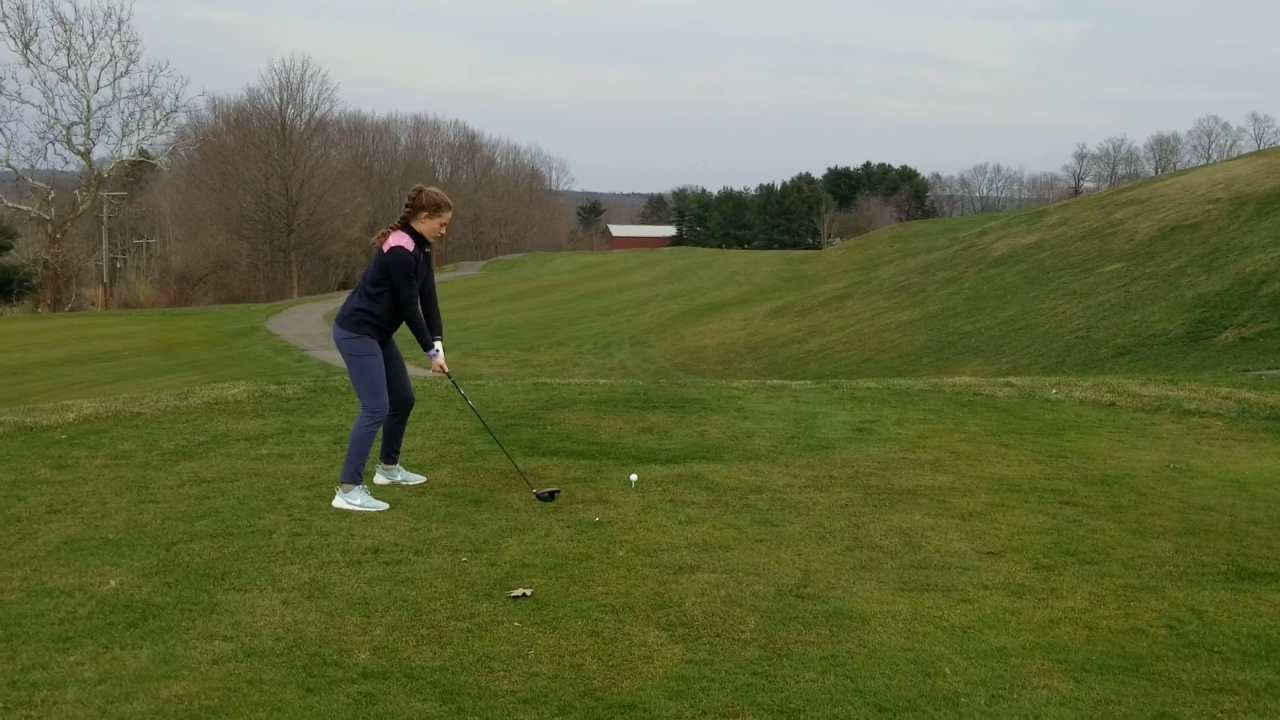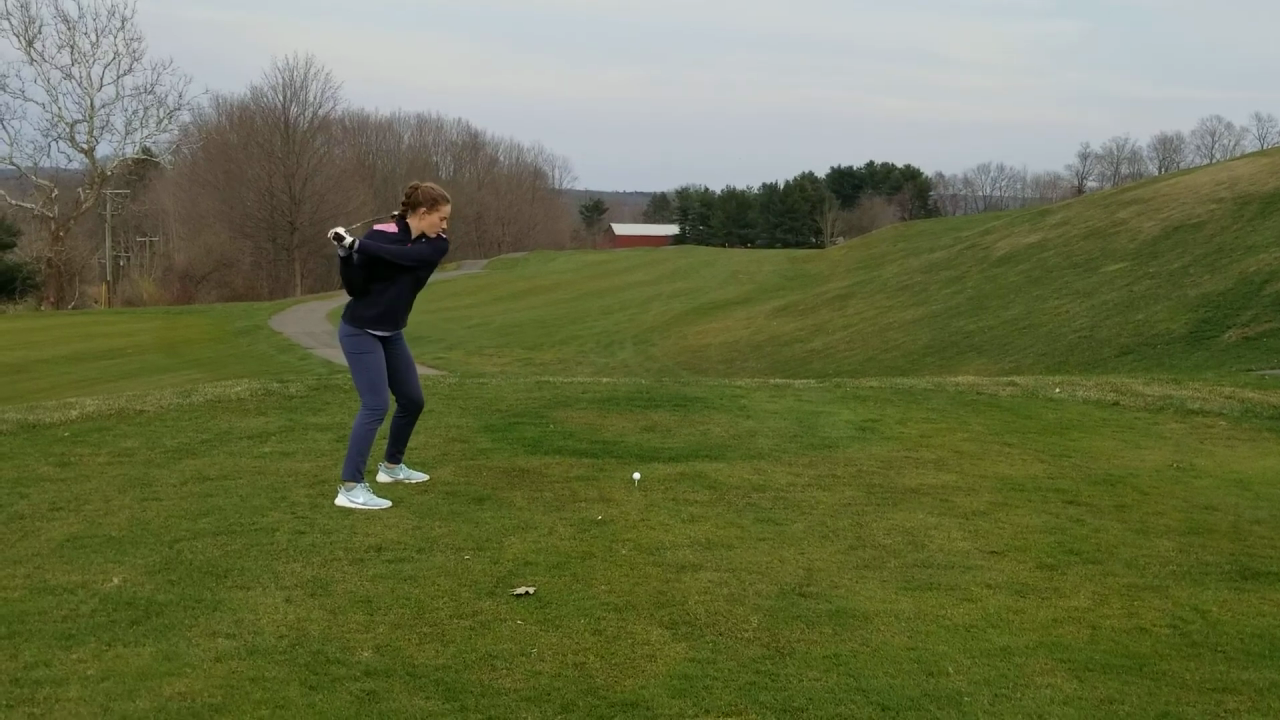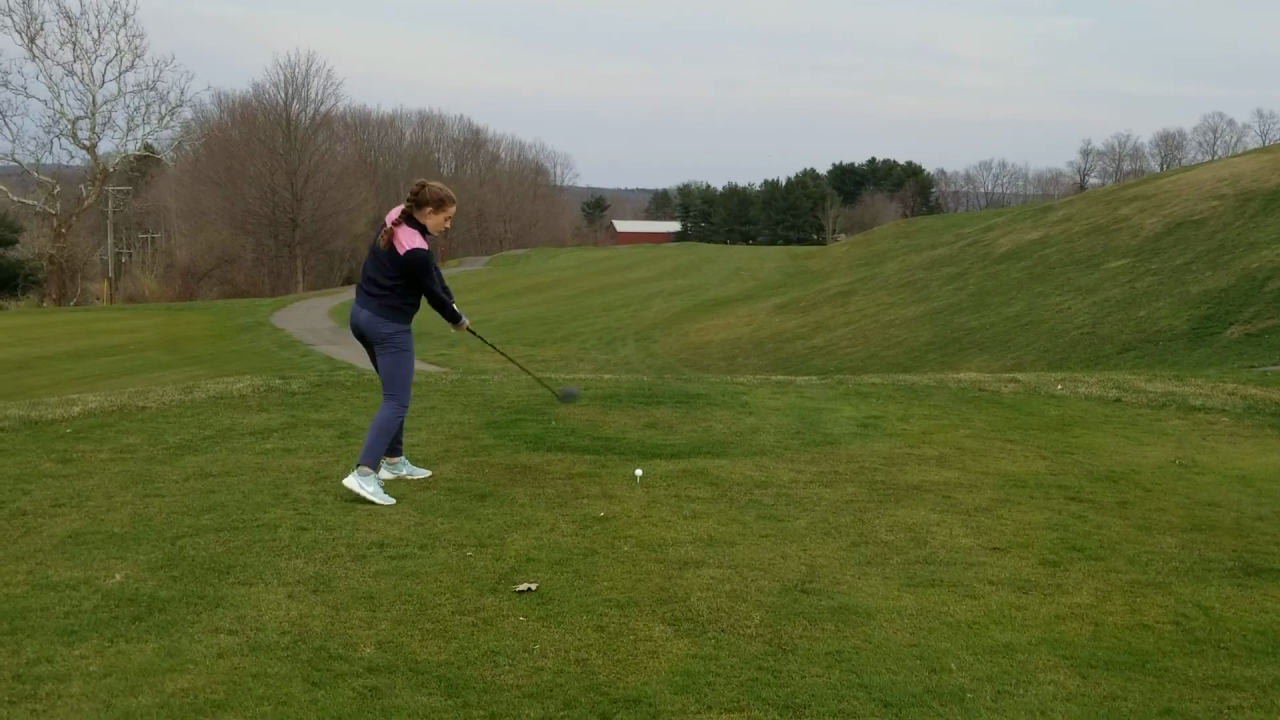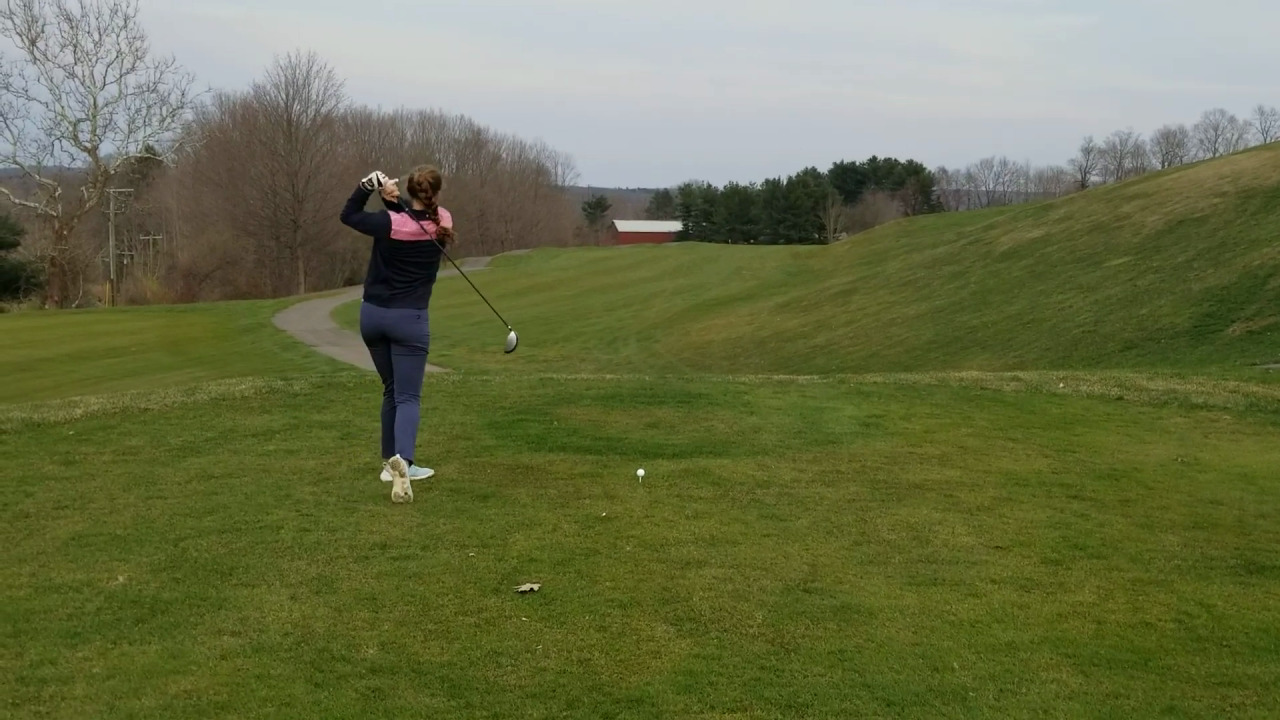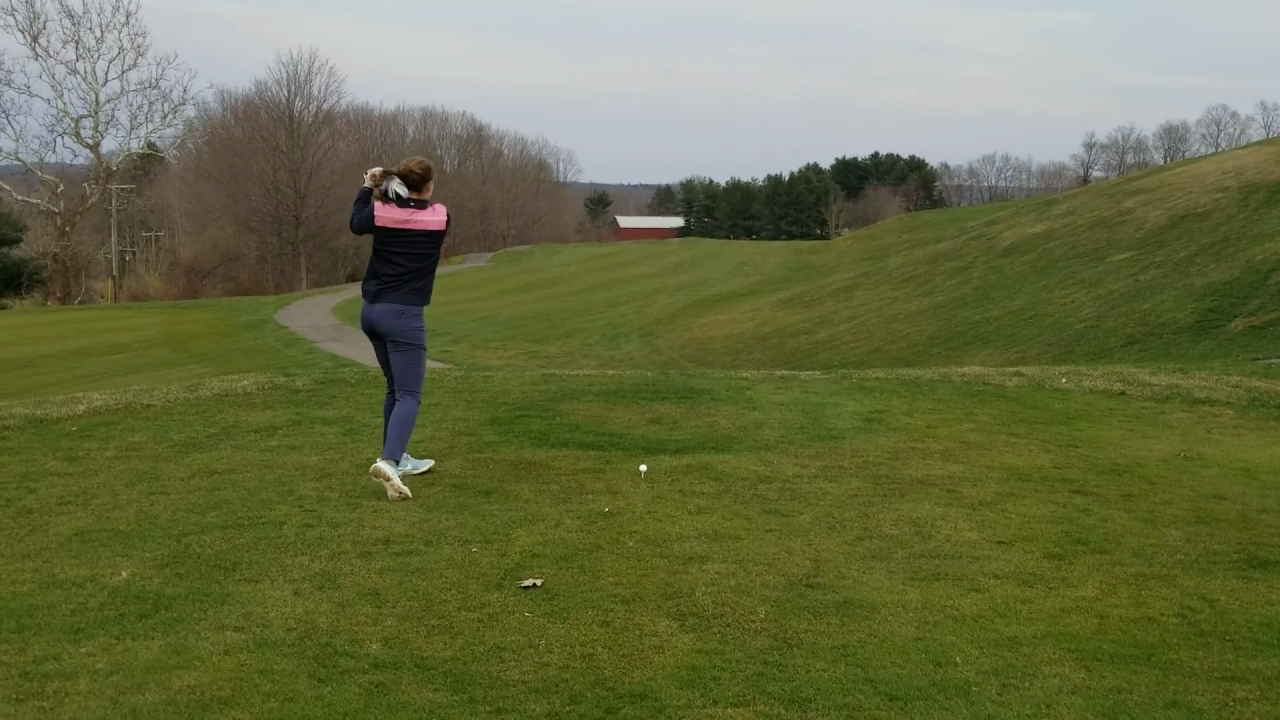
dt=0.5s
person 1, frame 1
left shoulder: (421, 247)
right shoulder: (400, 252)
left elbow: (428, 297)
right elbow: (409, 307)
left wrist: (436, 341)
right wrist: (431, 352)
left hip: (379, 333)
right hip: (356, 332)
left knee: (402, 399)
right knee: (374, 407)
left ankle: (388, 467)
right ankle: (348, 490)
person 1, frame 2
left shoulder: (437, 245)
right shoulder: (378, 235)
left elbow: (401, 256)
right elbow: (354, 288)
left wrist: (354, 245)
right wrist: (345, 250)
left hip: (391, 334)
right hip: (360, 331)
left knee: (412, 401)
right knee: (376, 406)
left ankle: (392, 466)
right ankle: (350, 488)
person 1, frame 3
left shoulder: (397, 216)
right shoulder: (416, 251)
right elbow: (433, 293)
left wrist: (451, 306)
right wrist: (456, 318)
left hip: (362, 313)
right hip: (388, 325)
left knee: (395, 390)
right knee: (396, 400)
left ankle: (392, 461)
right ankle: (362, 474)
person 1, frame 4
left shoulder: (389, 223)
right shoulder: (442, 222)
left elbow: (347, 215)
left wrist: (370, 184)
right wrist: (387, 192)
left hip: (373, 315)
right hip: (409, 320)
left knee: (392, 391)
right knee: (408, 397)
left ankle: (392, 463)
right ankle: (402, 459)
person 1, frame 5
left shoulder: (379, 213)
right shoulder: (440, 216)
left elbow: (356, 225)
left wrist: (368, 186)
right wrist: (389, 187)
left hip: (373, 313)
right hip: (404, 317)
left knee: (397, 390)
right knee: (409, 395)
left ankle: (397, 458)
right ankle: (388, 463)
